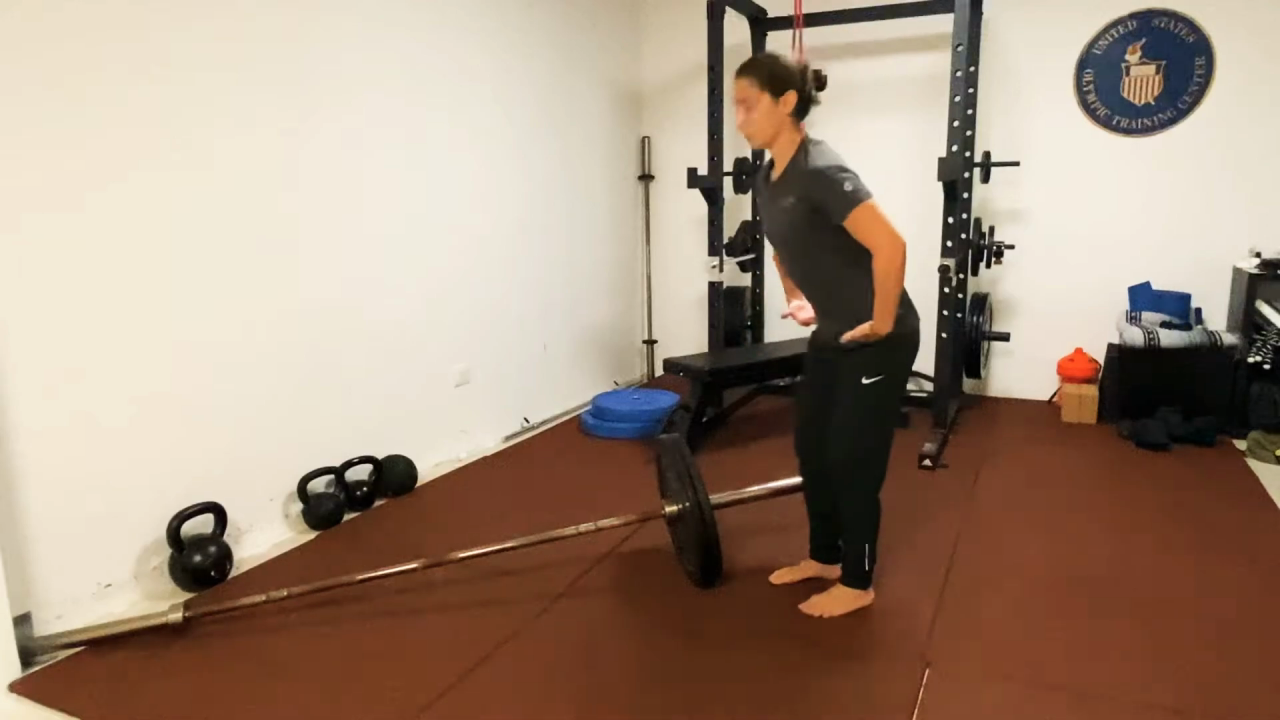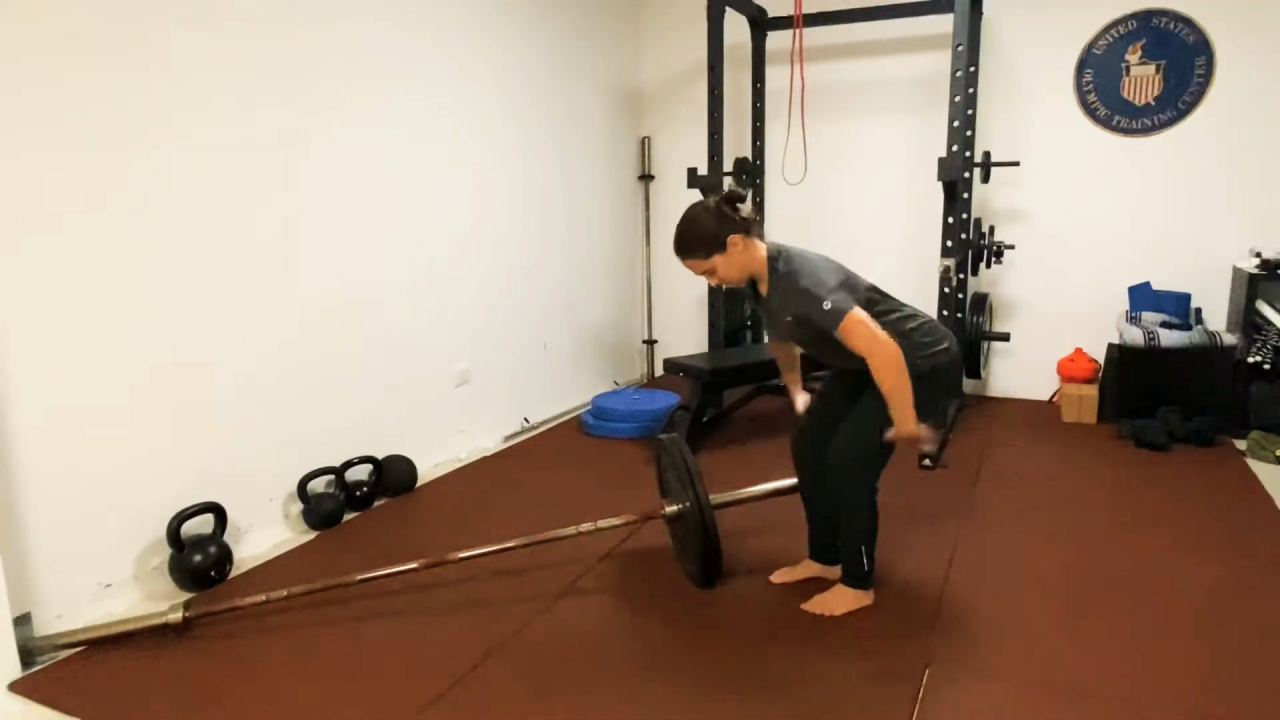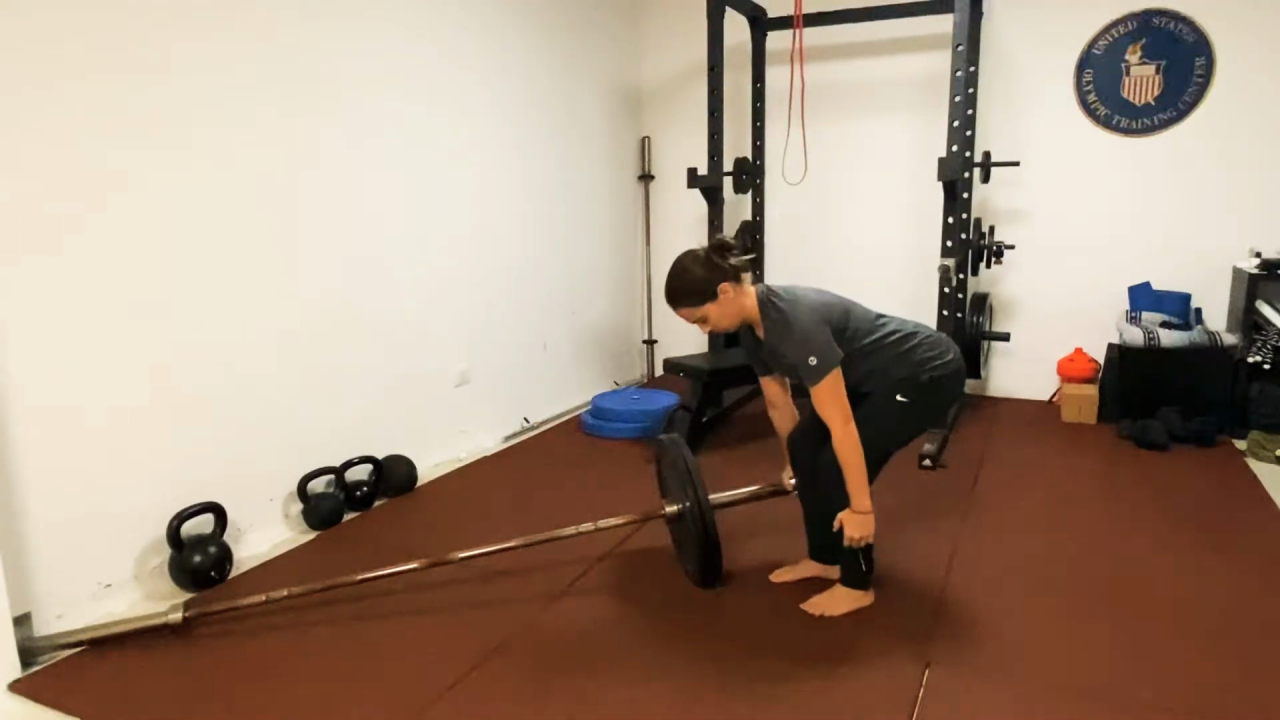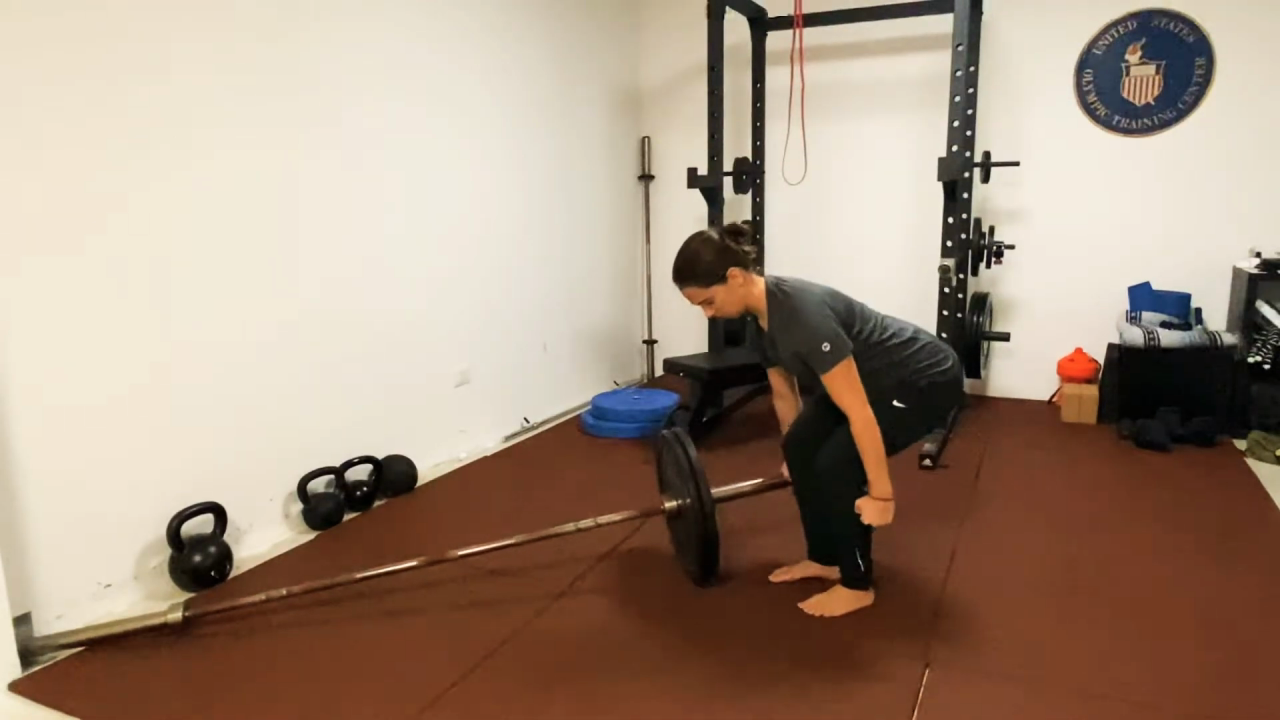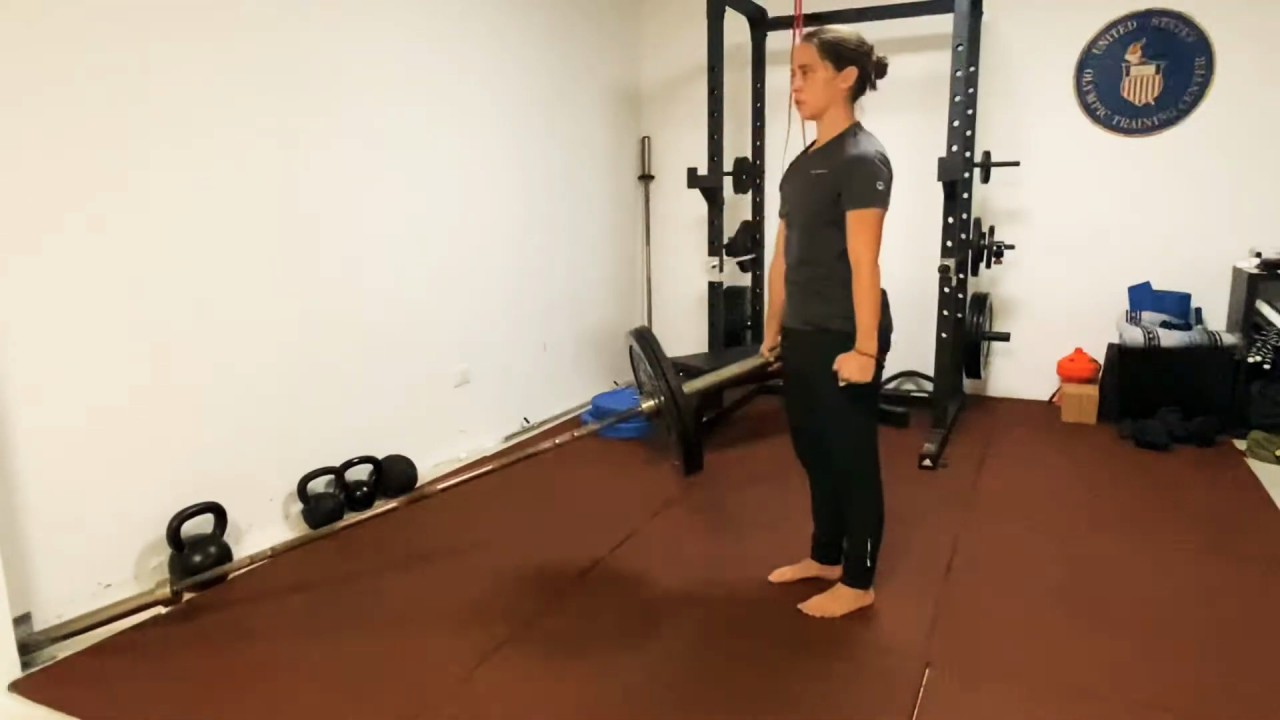
dt=1s
person 1, frame 1
left shoulder: (821, 173)
right shoulder: (767, 180)
left elbow: (890, 247)
left wrist: (881, 324)
right wrist: (795, 295)
left hip: (879, 339)
right hip: (834, 334)
left knee: (852, 455)
right knee: (811, 444)
left ankle: (857, 583)
right ankle: (824, 557)
person 1, frame 2
left shoulder: (802, 280)
right shoulder: (758, 282)
left elbow: (884, 351)
right elbow: (782, 340)
left wrist: (907, 426)
right wrist: (796, 393)
left hip: (924, 360)
right hip: (868, 358)
left knee: (848, 459)
right knee: (807, 445)
left ankle: (857, 584)
right ankle: (824, 559)
person 1, frame 3
left shoulder: (795, 323)
right shoulder: (752, 326)
left elbow: (842, 426)
right elbow: (777, 401)
left wrist: (860, 508)
right wrist: (793, 461)
left hip: (930, 373)
right hip: (876, 375)
left knee: (838, 463)
right knee: (805, 448)
left ankle: (857, 586)
right ankle: (824, 558)
person 1, frame 4
left shoulder: (803, 314)
right shoulder: (761, 317)
left elbow: (858, 412)
right elbow: (784, 394)
left wrist: (880, 493)
right wrist: (788, 453)
left hip: (926, 381)
right hip: (877, 377)
left knee: (836, 466)
right knee: (802, 450)
left ankle: (857, 585)
right ankle: (823, 558)
person 1, frame 5
left shoulder: (863, 159)
right shoulder: (804, 161)
left elbow: (864, 263)
left wrist: (865, 348)
right wrist: (772, 331)
left hip: (842, 338)
right hip: (801, 335)
left knee: (851, 458)
right knee: (814, 453)
left ankle: (858, 583)
right ankle: (825, 556)
